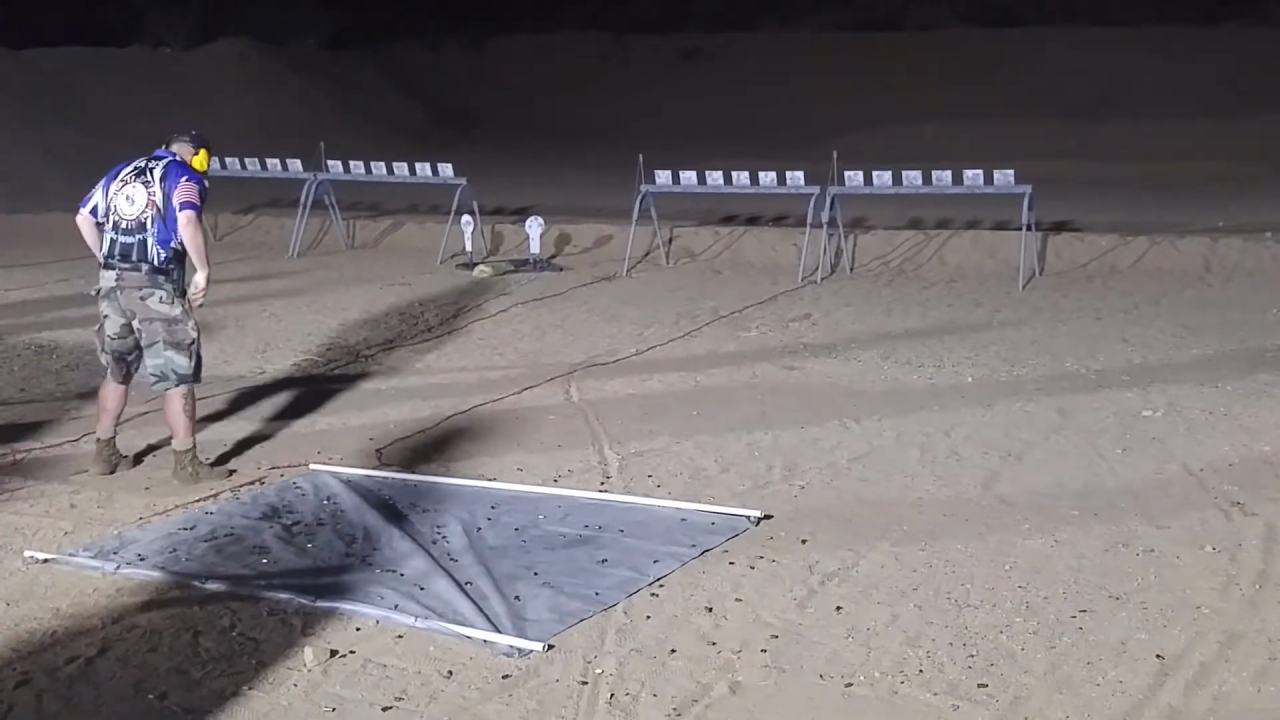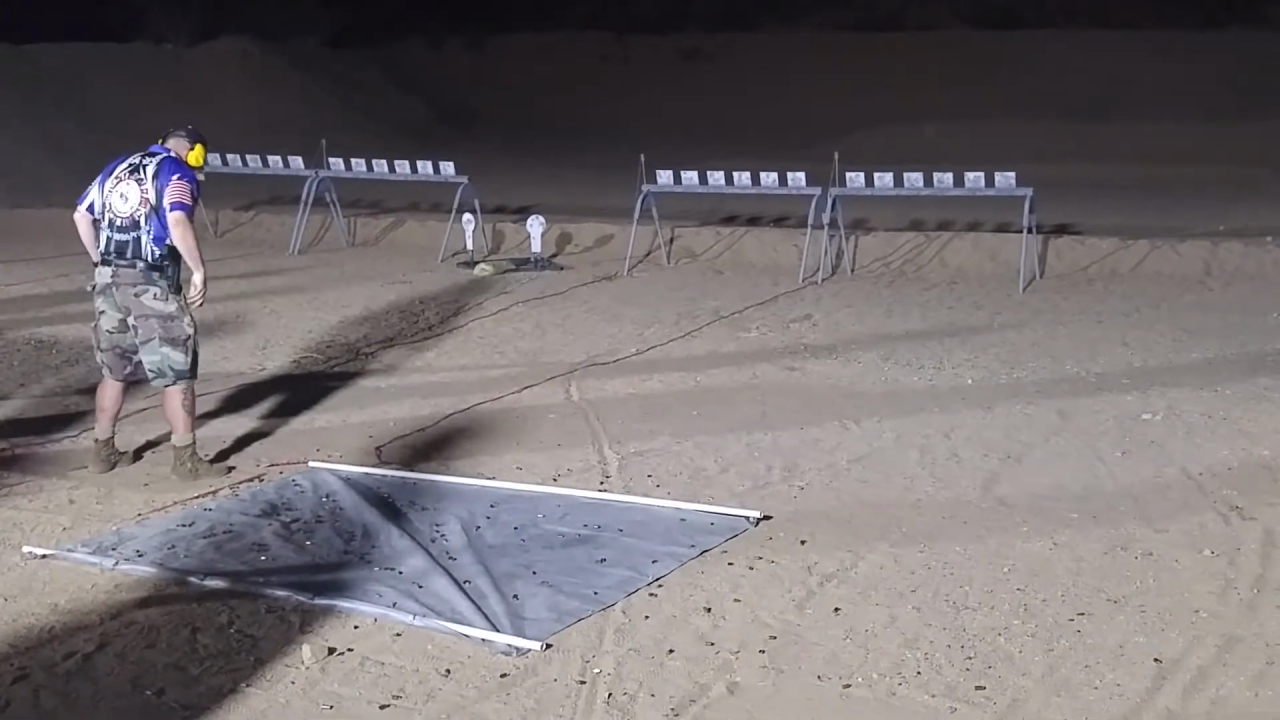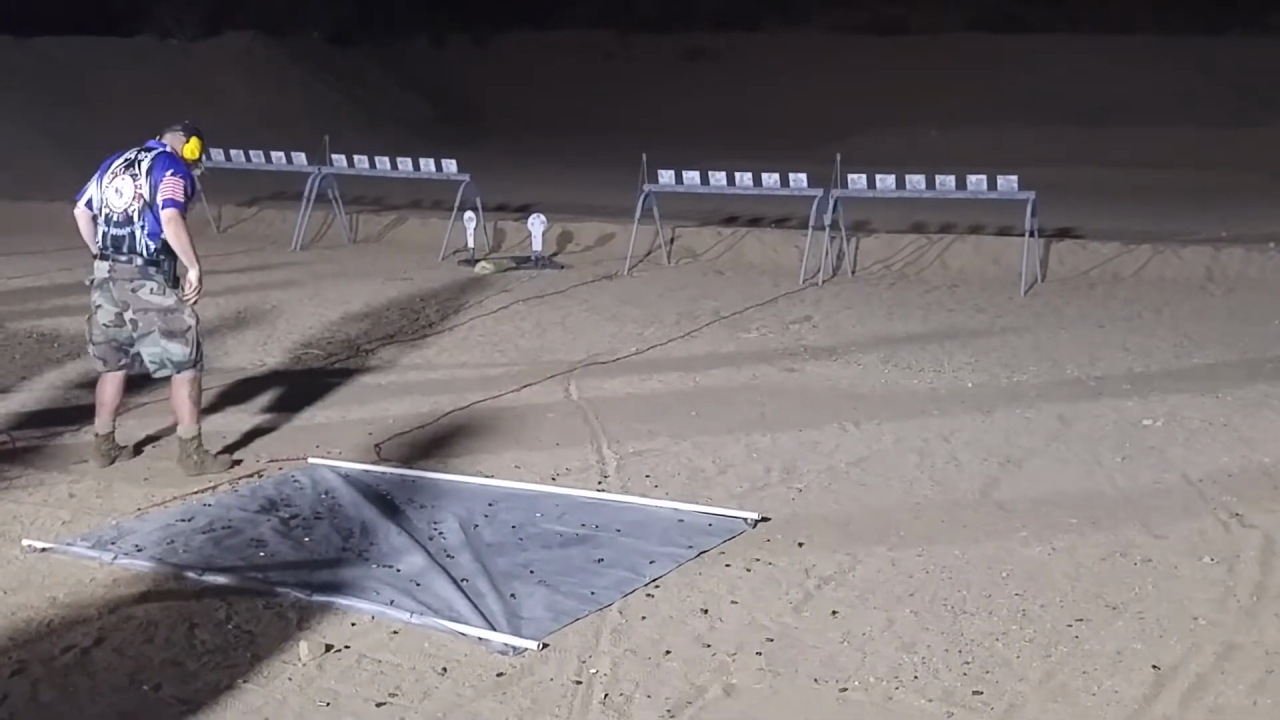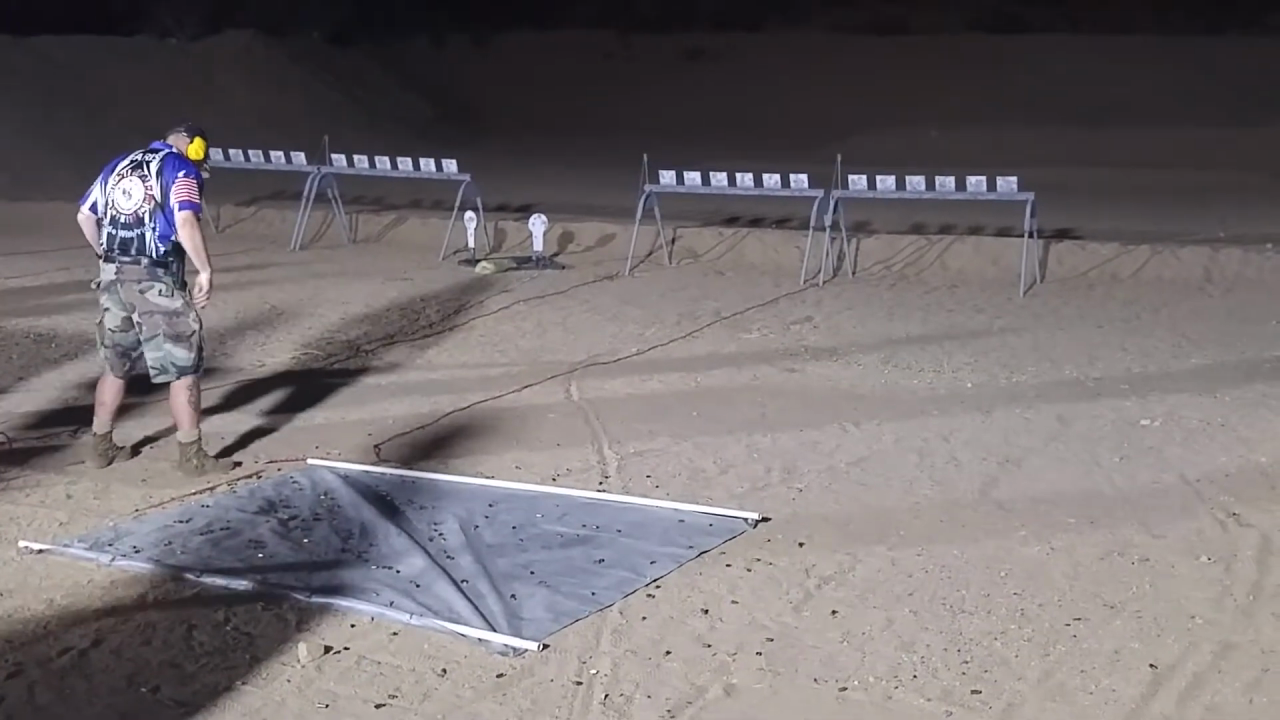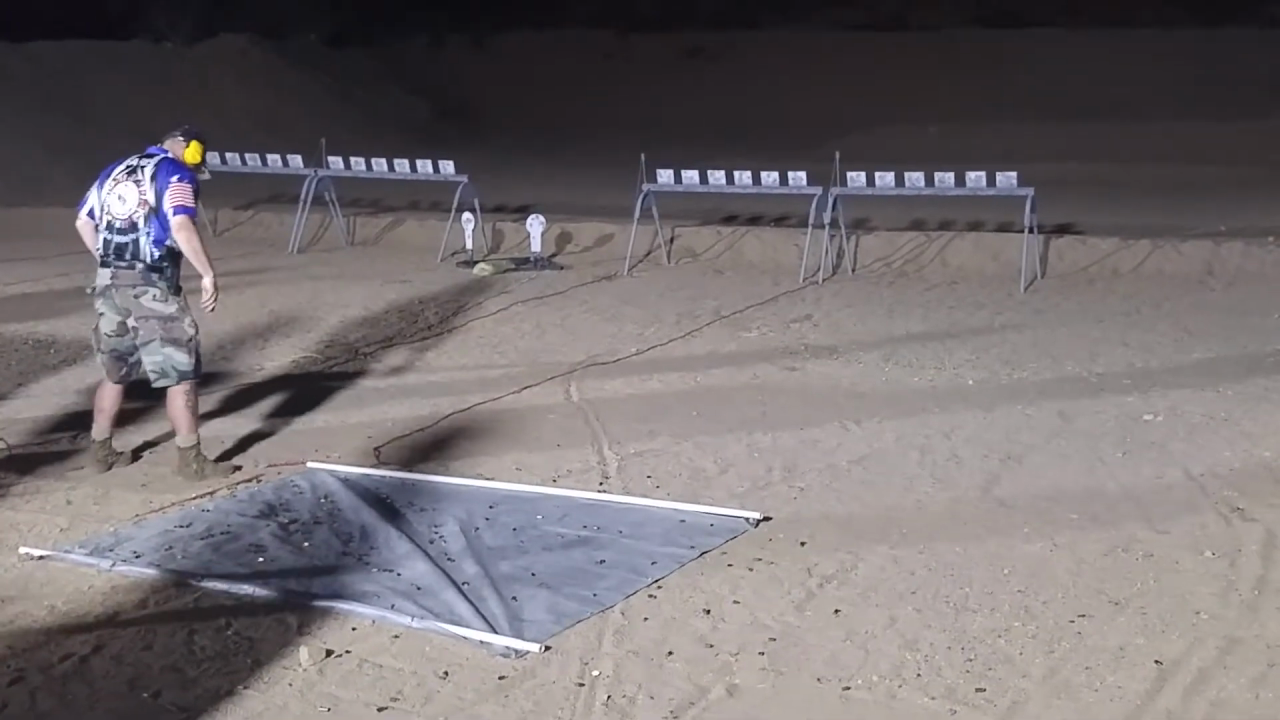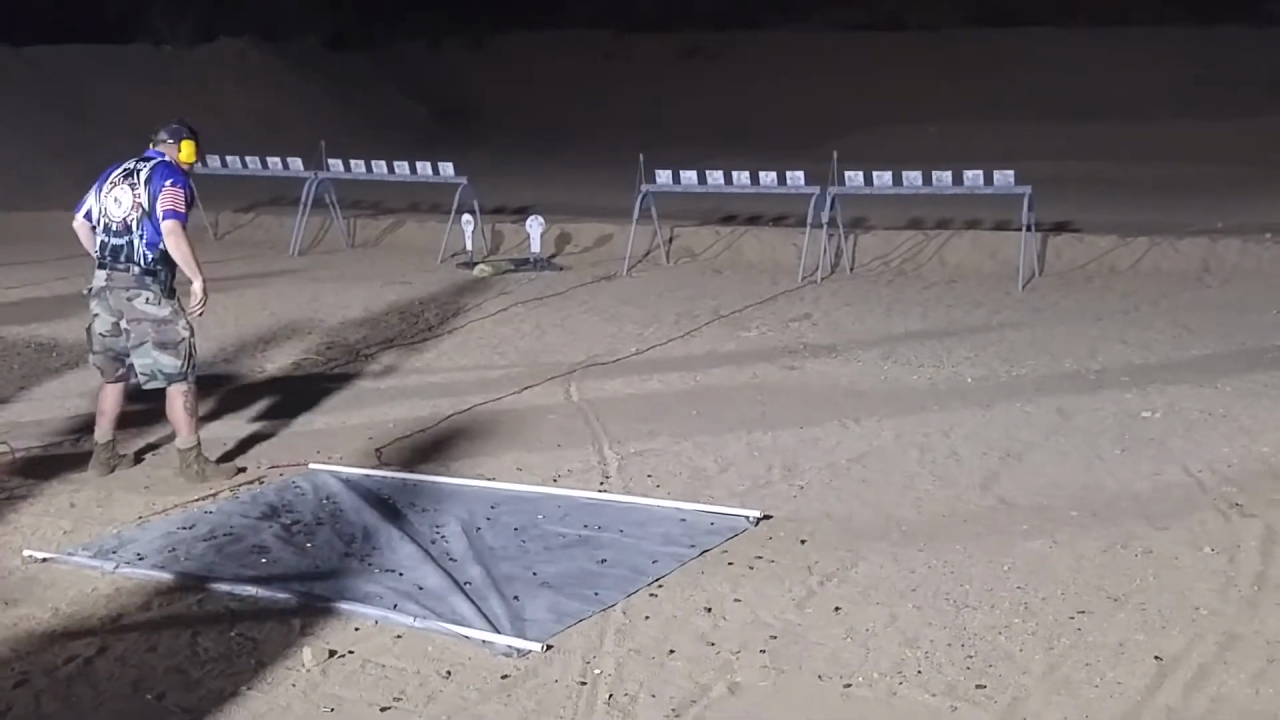
dt=0.2s
person 1, frame 1
left shoulder: (122, 172)
right shoulder: (185, 176)
left elbow: (84, 217)
right elbow: (188, 221)
right wrist: (202, 271)
left hip: (113, 282)
right hip: (156, 285)
left knee: (117, 370)
right knee: (179, 375)
left ankle: (104, 452)
right ankle: (186, 463)
person 1, frame 2
left shoulder: (117, 168)
right shoulder: (178, 172)
left elbow: (82, 215)
right elbow: (177, 221)
left wrist: (100, 261)
right wrist: (199, 271)
left hip: (109, 279)
right hip: (152, 283)
left knee: (114, 369)
right knee: (177, 373)
left ankle: (103, 450)
right ankle: (185, 460)
person 1, frame 3
left shoulder: (115, 163)
right shoulder: (174, 167)
left elbow: (81, 211)
right elbow: (170, 219)
right wrist: (194, 267)
left hip: (107, 274)
right hip: (149, 277)
left knee: (113, 363)
right knee: (184, 363)
left ankle: (104, 445)
right ankle: (192, 452)
person 1, frame 4
left shoulder: (119, 165)
right shoulder: (182, 168)
left elbow: (85, 215)
right elbow: (185, 221)
right wrist: (205, 270)
left hip: (113, 276)
right hip: (156, 280)
left knee: (116, 364)
right knee: (184, 367)
left ankle: (101, 445)
right ankle: (192, 455)
person 1, frame 5
left shoulder: (115, 170)
right shoulder: (177, 173)
left elbow: (84, 221)
right elbow: (181, 227)
right wrist: (208, 274)
left hip: (109, 282)
right hip: (151, 285)
left knee: (114, 371)
right knee: (180, 372)
left ankle: (101, 452)
right ankle: (192, 460)
person 1, frame 6
left shoulder: (114, 173)
right shoulder: (172, 177)
left elbow: (80, 223)
right elbow: (172, 231)
right wrist: (198, 279)
left hip: (105, 284)
right hip: (147, 288)
left knee: (114, 372)
right knee: (177, 374)
left ankle: (103, 454)
right ankle: (192, 462)
